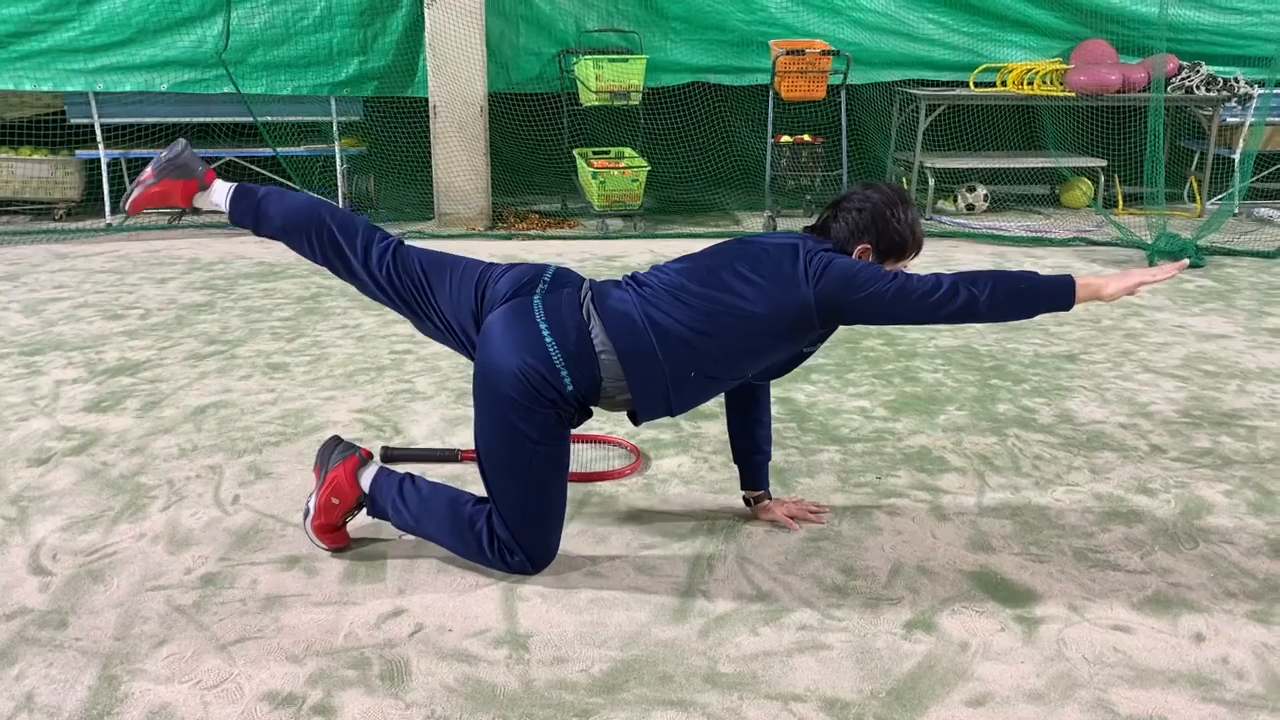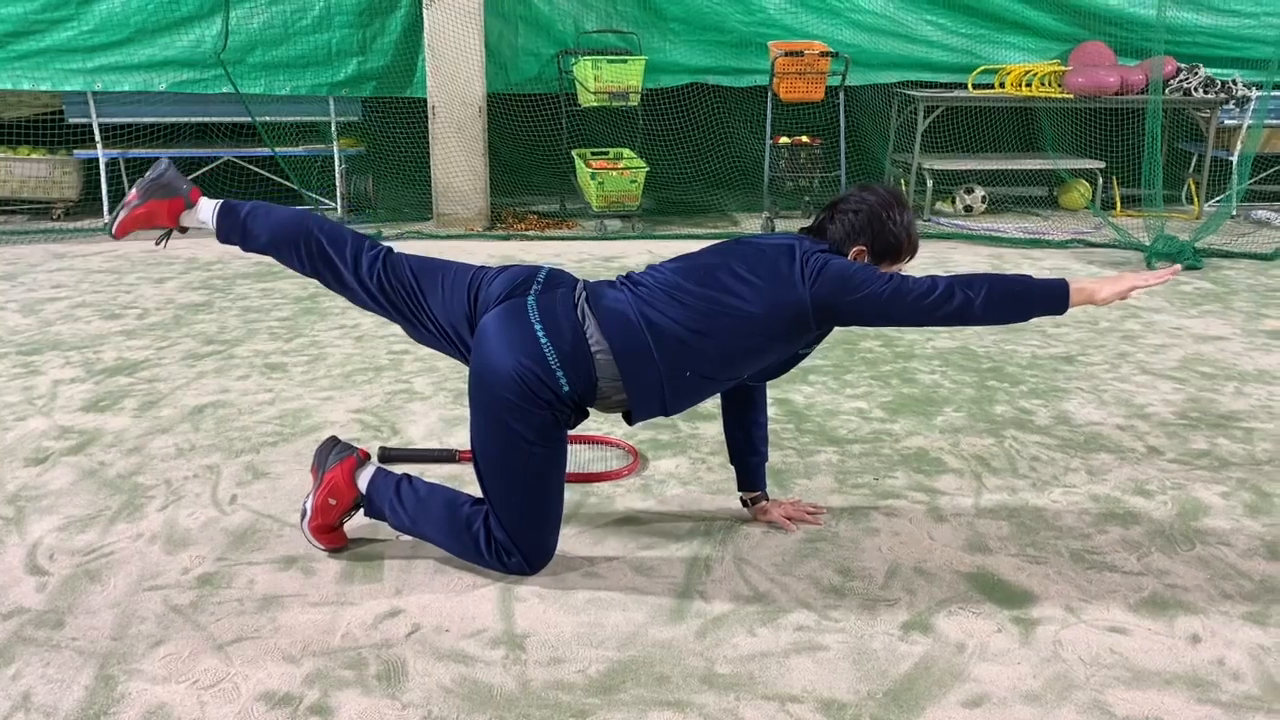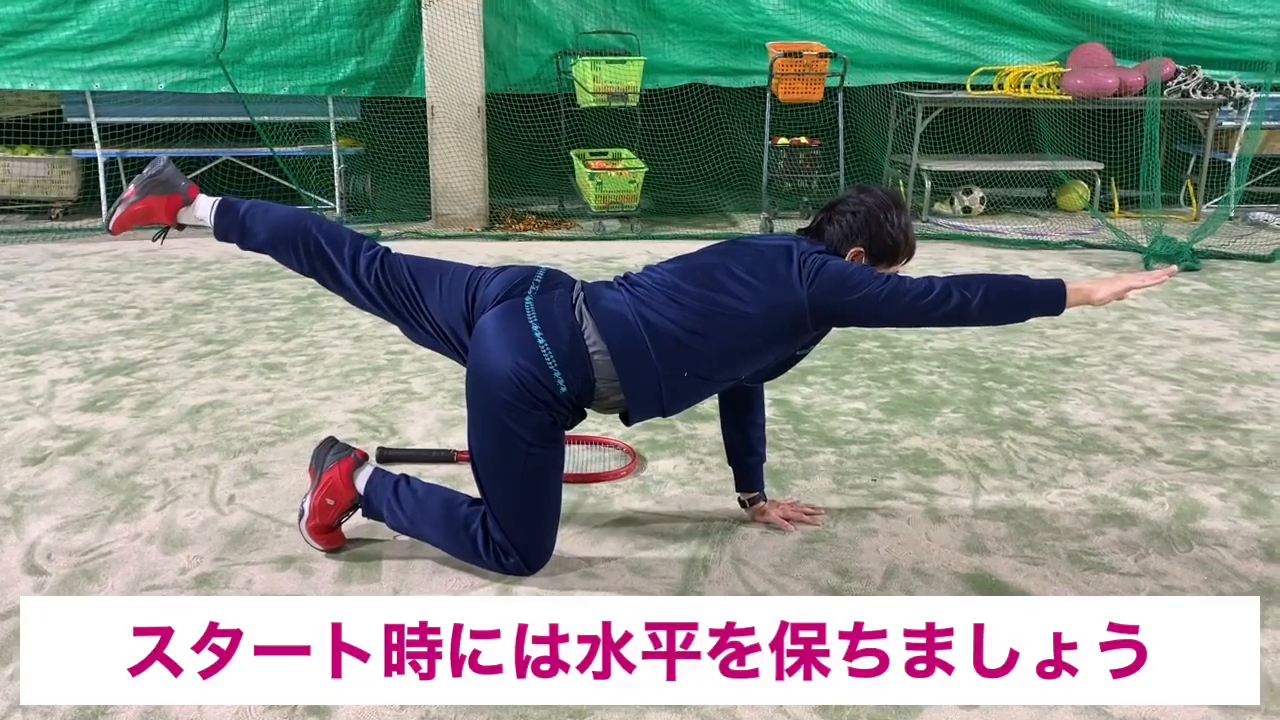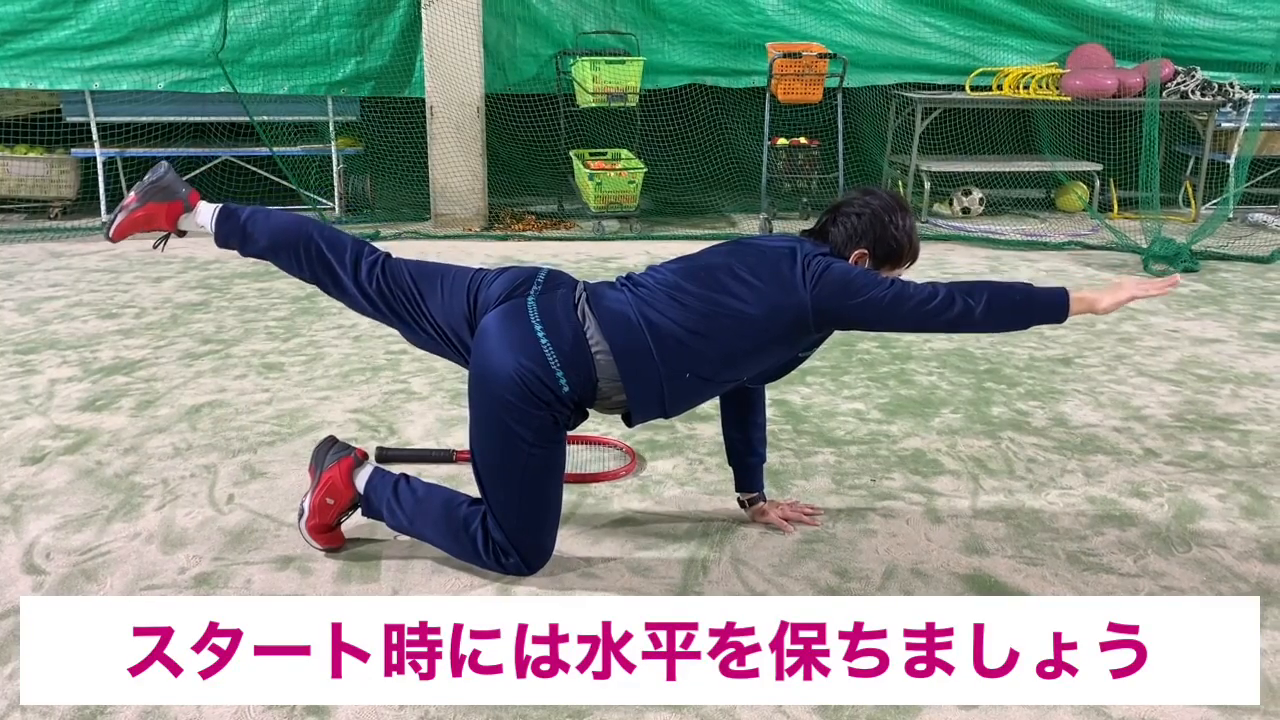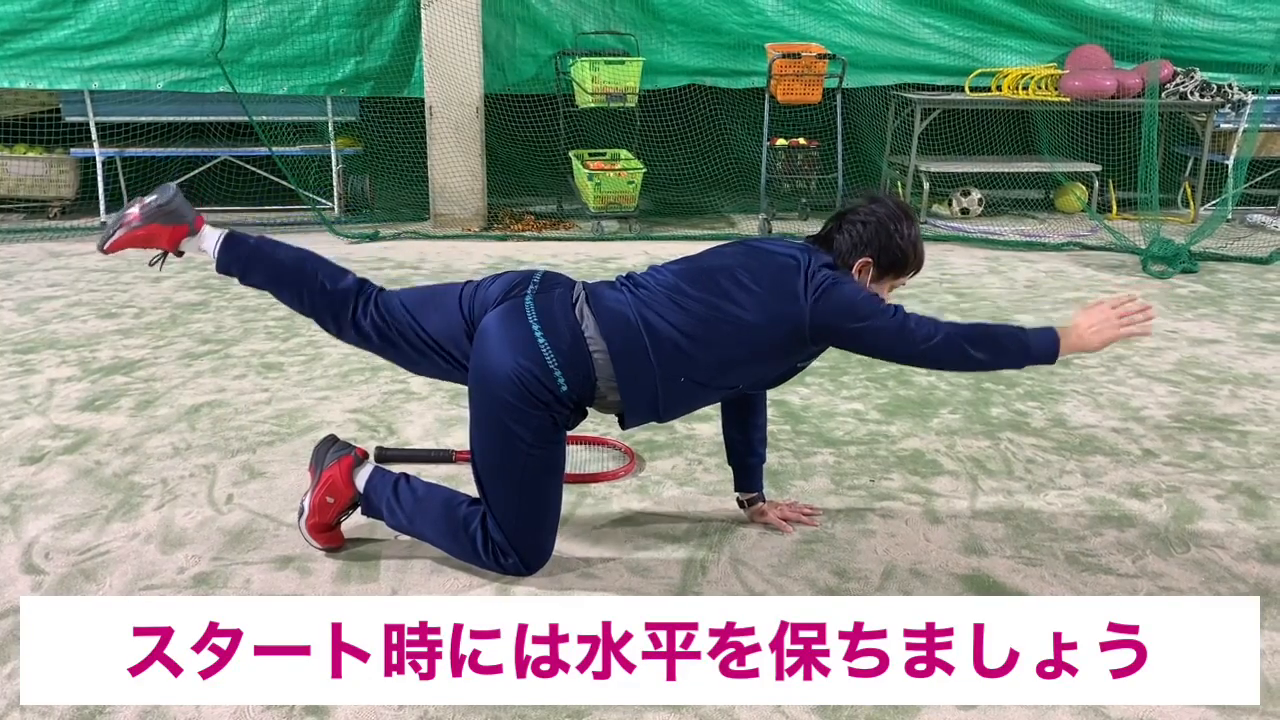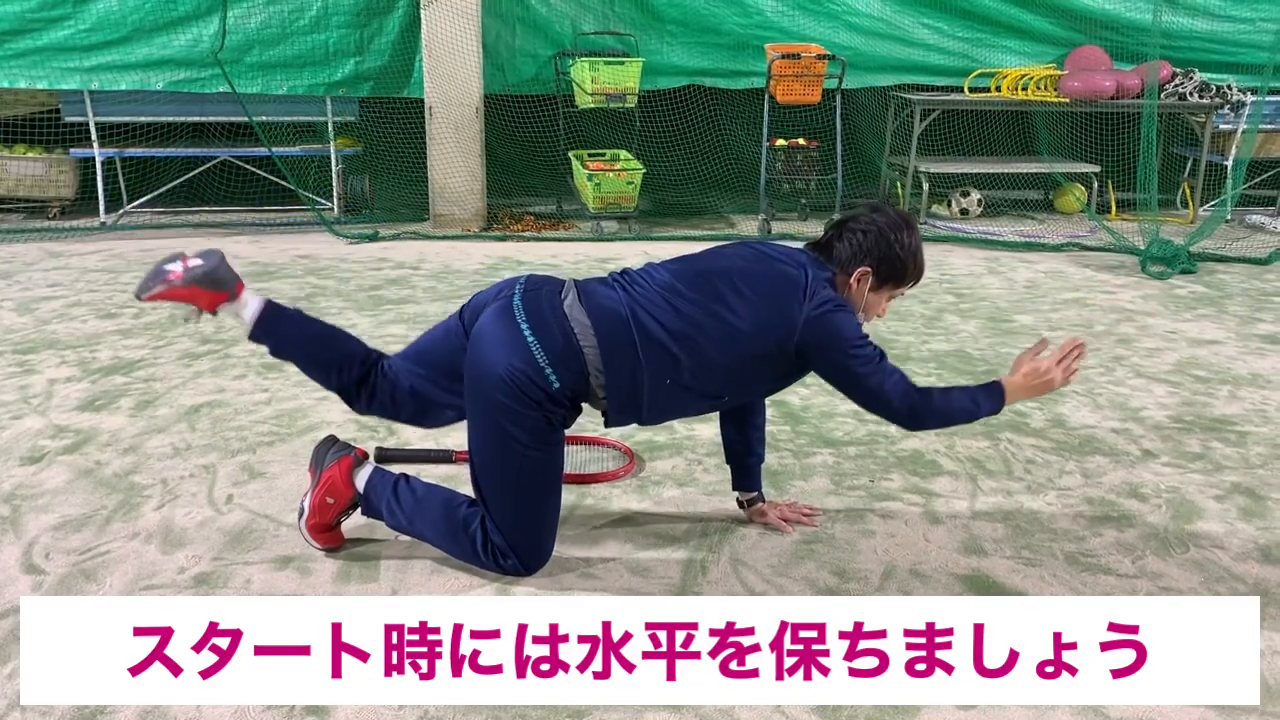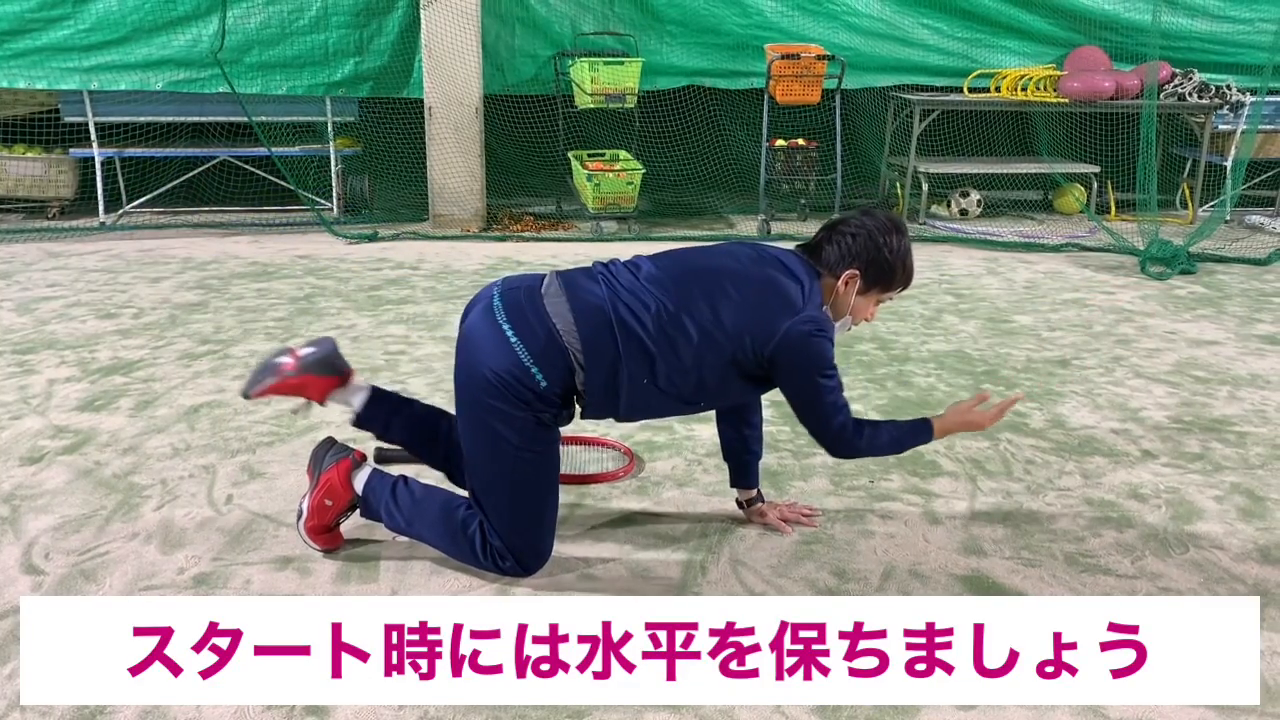
dt=0.3s
person 1, frame 1
left shoulder: (773, 258)
right shoulder: (826, 283)
left elbow: (745, 379)
right elbow: (961, 296)
left wrist: (760, 493)
right wrist: (1087, 288)
left hip: (528, 301)
right hip: (539, 364)
left knee: (377, 261)
right knee: (520, 547)
left ankle: (203, 187)
right ankle: (361, 479)
person 1, frame 2
left shoulder: (767, 259)
right shoulder: (822, 282)
left elbow: (742, 383)
right elbow: (953, 299)
left wrist: (758, 496)
right wrist: (1081, 291)
left hip: (523, 301)
right hip: (535, 370)
left knee: (368, 270)
right knee: (518, 548)
left ankle: (190, 206)
right ankle: (358, 480)
person 1, frame 3
left shoulder: (765, 258)
right shoulder: (817, 284)
left elbow: (739, 383)
right elbow: (949, 299)
left wrist: (754, 495)
right wrist: (1076, 291)
left hip: (521, 300)
right hip: (529, 368)
left knee: (364, 269)
right knee: (516, 547)
left ankle: (187, 205)
right ankle: (355, 482)
person 1, frame 4
left shoulder: (768, 260)
right shoulder: (823, 286)
left elbow: (741, 385)
right elbow: (952, 307)
left wrist: (754, 498)
right wrist: (1080, 301)
left hip: (521, 303)
right hip: (535, 371)
left knee: (364, 275)
right knee: (516, 550)
left ankle: (186, 210)
right ankle: (357, 481)
person 1, frame 5
left shoulder: (773, 261)
right shoulder: (825, 298)
left elbow: (741, 381)
right elbow: (943, 346)
left wrist: (753, 495)
right wrist: (1064, 340)
left hip: (526, 304)
right hip: (534, 370)
left knee: (360, 310)
right knee: (515, 547)
left ankle: (189, 232)
right ankle: (358, 481)
person 1, frame 6
left shoulder: (770, 266)
right shoulder: (820, 313)
left elbow: (739, 383)
right elbow: (907, 406)
left wrist: (752, 496)
right wrist: (1011, 389)
left hip: (521, 309)
right hip: (530, 372)
left knee: (378, 385)
right knee: (514, 550)
left ankle: (226, 293)
right ankle: (357, 480)
person 1, frame 7
left shoulder: (767, 269)
right shoulder: (801, 328)
left elbow: (736, 388)
right elbow: (839, 435)
left wrist: (749, 496)
right wrist: (943, 427)
left hip: (509, 312)
right hip: (520, 367)
left knee: (479, 469)
right knee: (514, 551)
left ankle: (336, 384)
right ankle: (355, 484)
